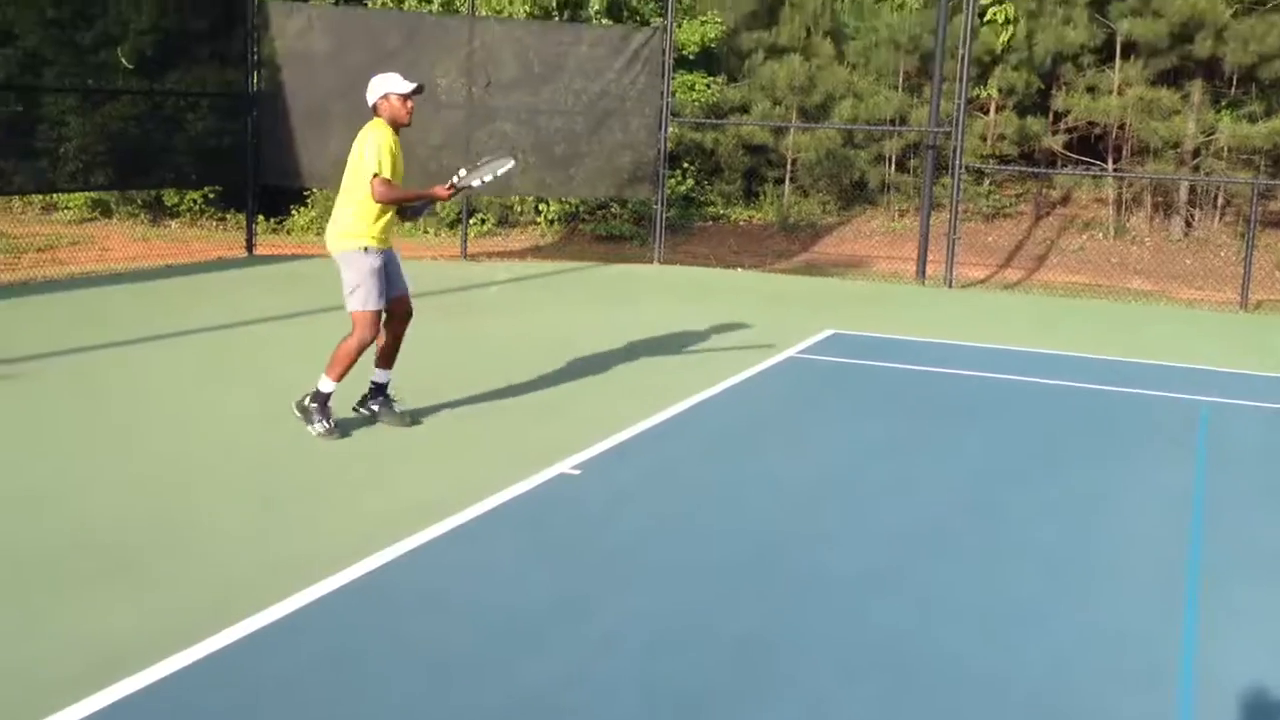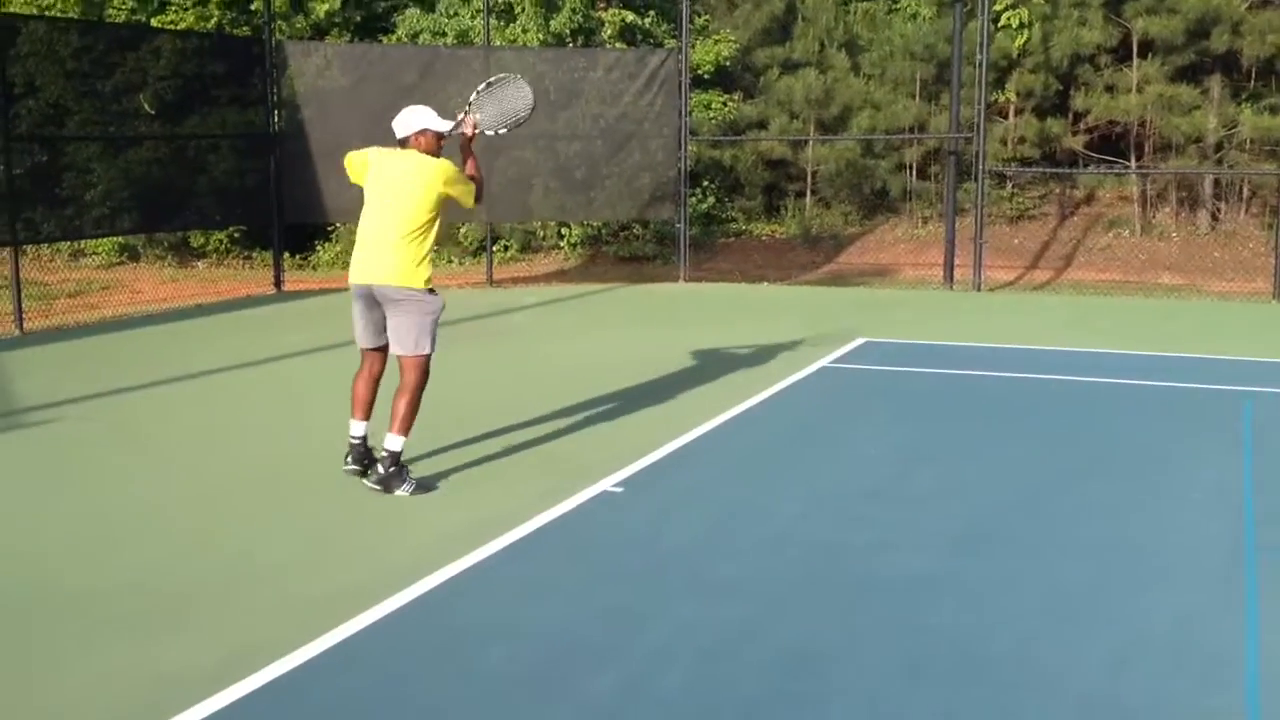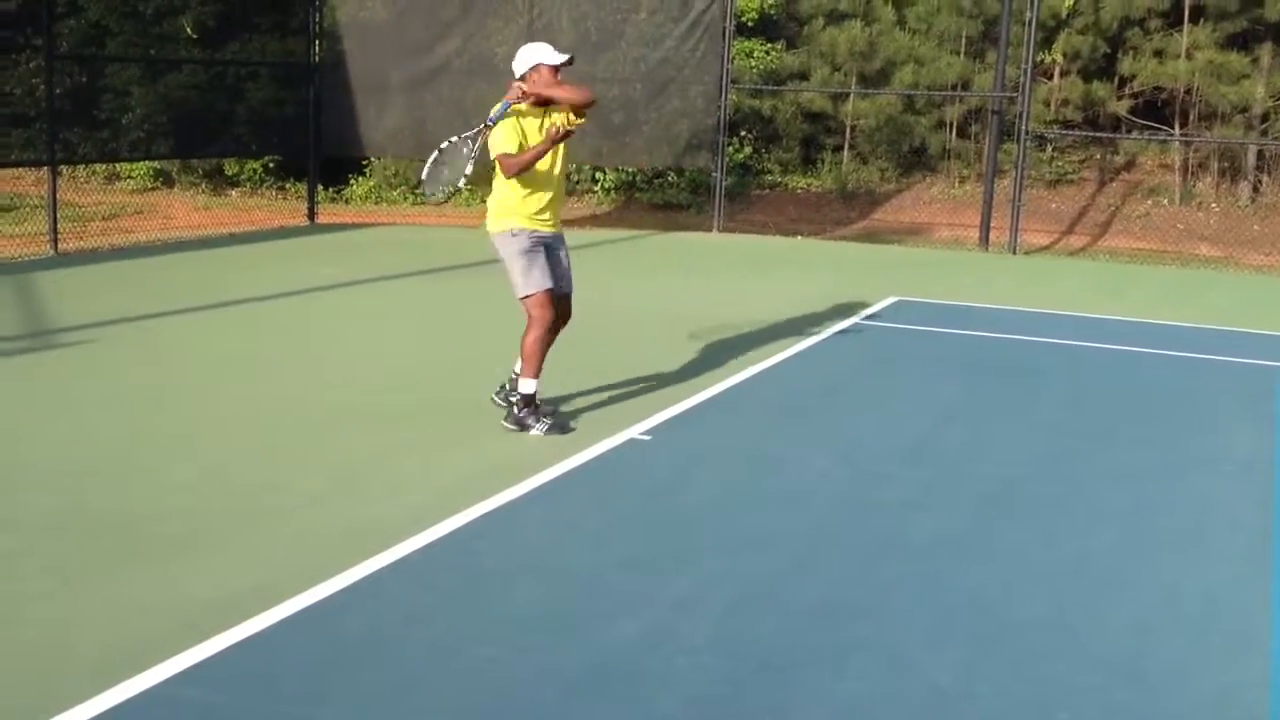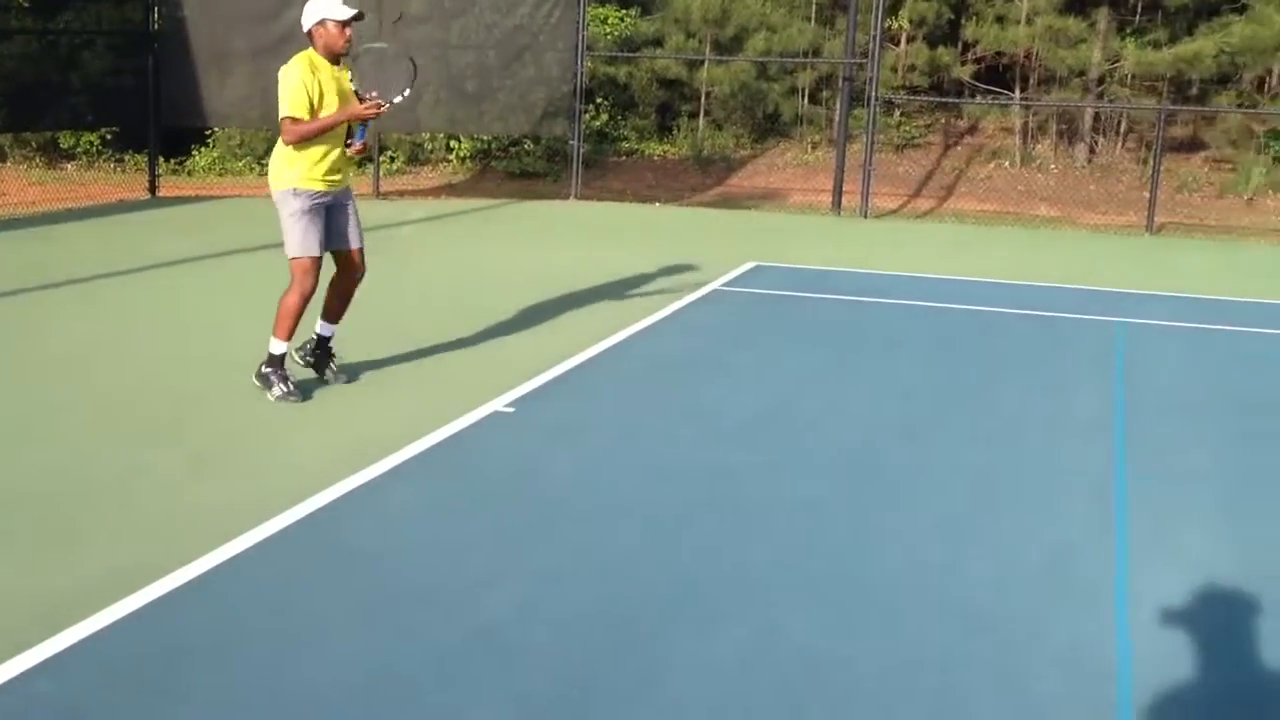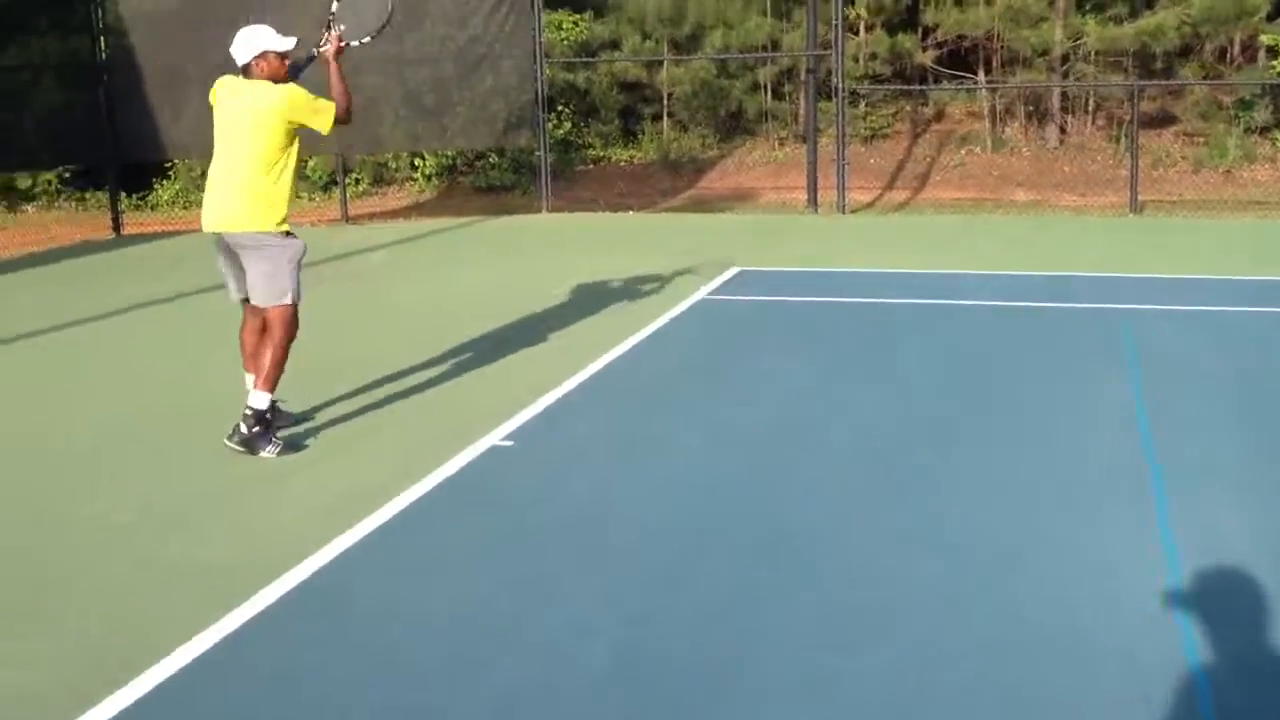
dt=1s
person 1, frame 1
left shoulder: (383, 136)
right shoulder: (379, 136)
right elbow: (382, 191)
left wrist: (410, 205)
right wrist: (432, 194)
left hip: (371, 240)
right hip: (356, 241)
left knee: (400, 312)
right knee: (366, 330)
left ankle: (377, 395)
right ankle: (314, 401)
person 1, frame 2
left shoulder: (377, 159)
right shoulder: (442, 170)
left elbow: (348, 160)
right elbow: (477, 194)
left wrist: (397, 137)
right wrist: (468, 146)
left hip: (362, 276)
right hip: (405, 282)
left knee: (371, 362)
right knee: (414, 374)
left ankle: (356, 450)
right ankle: (389, 464)
person 1, frame 3
left shoulder: (560, 108)
right shoulder: (509, 114)
left elbow: (586, 98)
right elbow: (509, 170)
left wrist: (534, 89)
right wrist: (546, 143)
left hip: (549, 227)
right hip: (514, 227)
left knee: (561, 313)
right knee: (544, 315)
left ankle: (514, 385)
right ankle: (523, 408)
person 1, frame 4
left shoulder: (344, 72)
right shoulder: (298, 70)
right elbow: (291, 134)
left wrist: (353, 142)
right wrist: (348, 113)
left hip: (336, 185)
right hip: (298, 186)
left knee: (354, 268)
right knee: (305, 279)
left ankle: (317, 348)
right ankle: (271, 367)
person 1, frame 5
left shoulder: (226, 89)
right shoulder: (289, 96)
right elbow: (344, 113)
right wrist: (335, 62)
left hip: (218, 221)
right hip: (262, 227)
left knee: (255, 313)
right knee: (282, 321)
left ankle: (259, 402)
right ankle: (250, 426)
